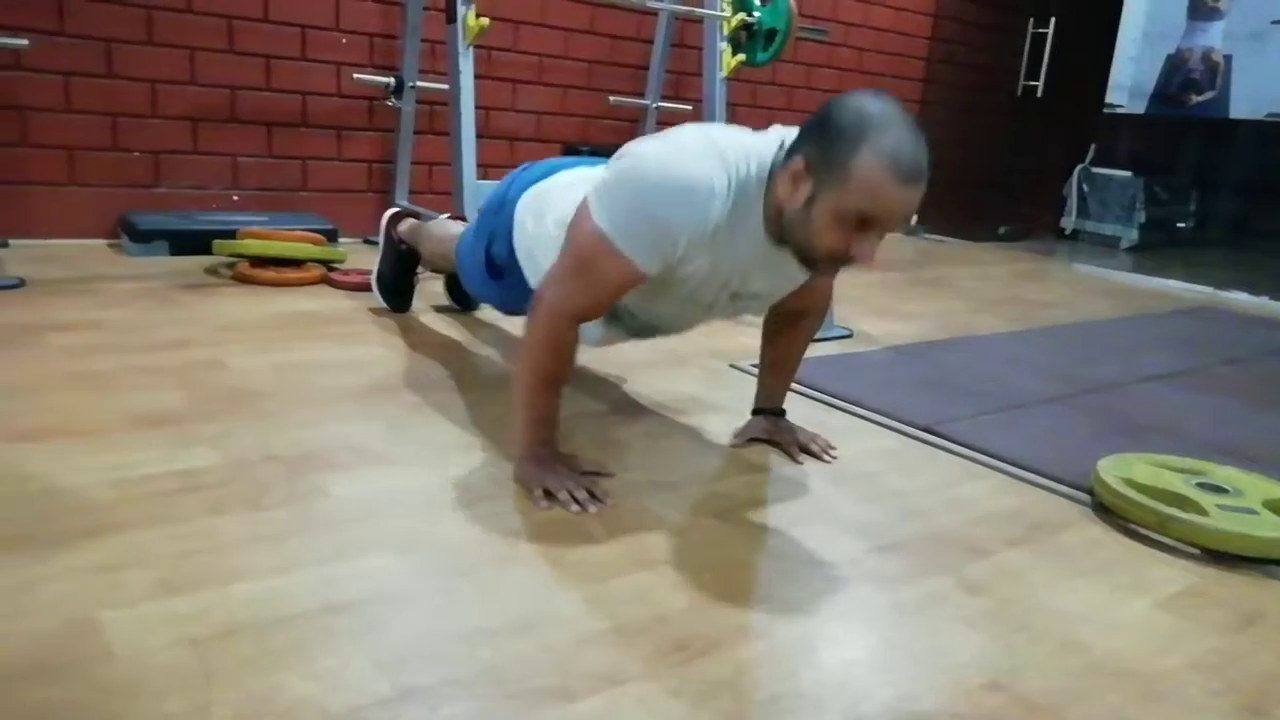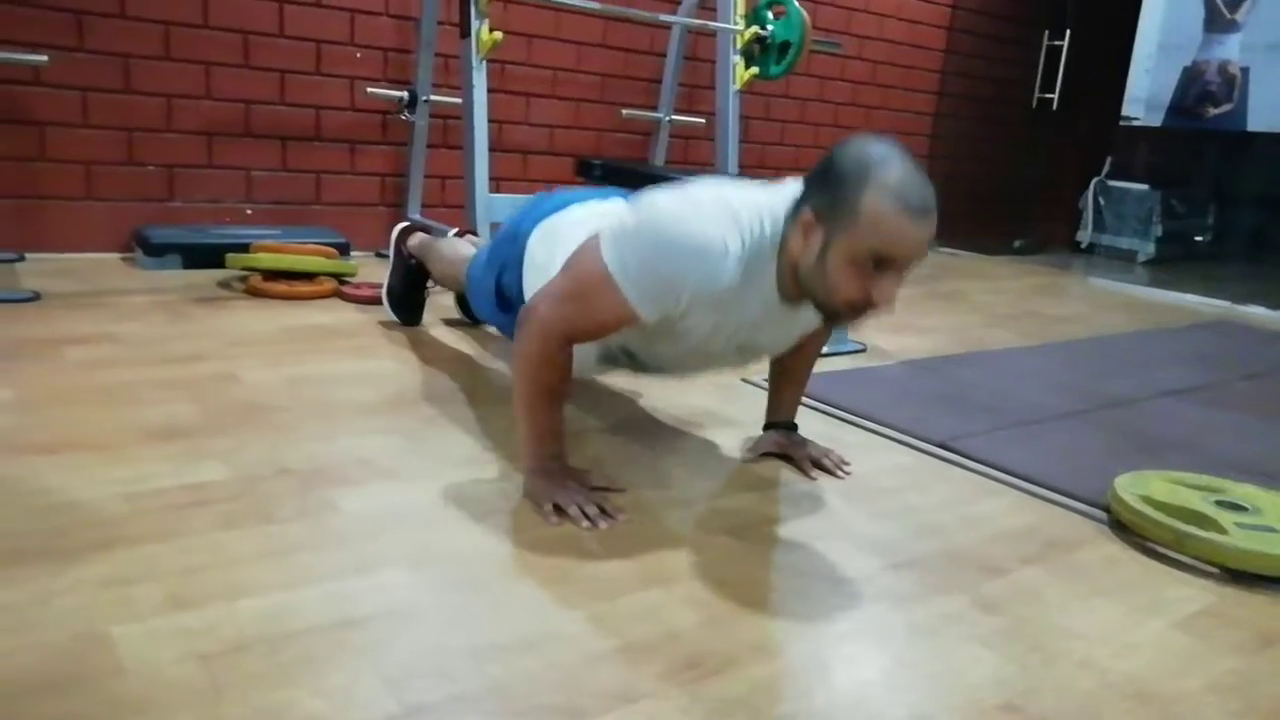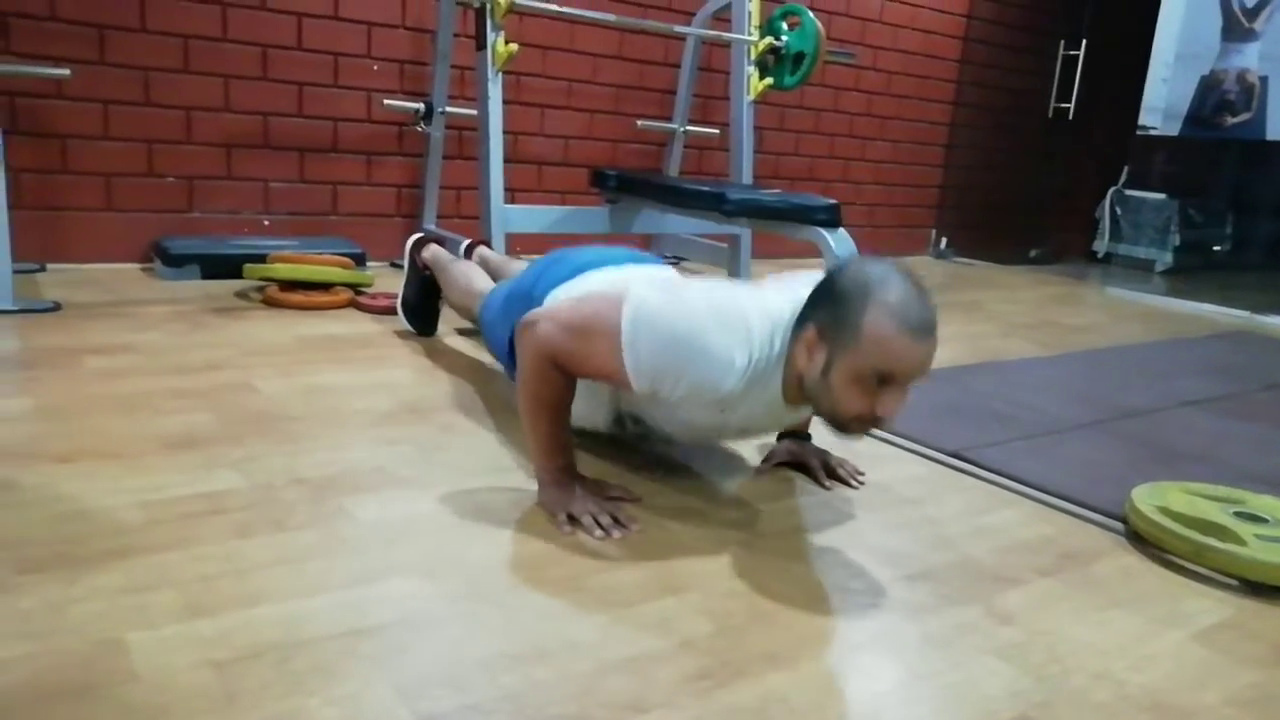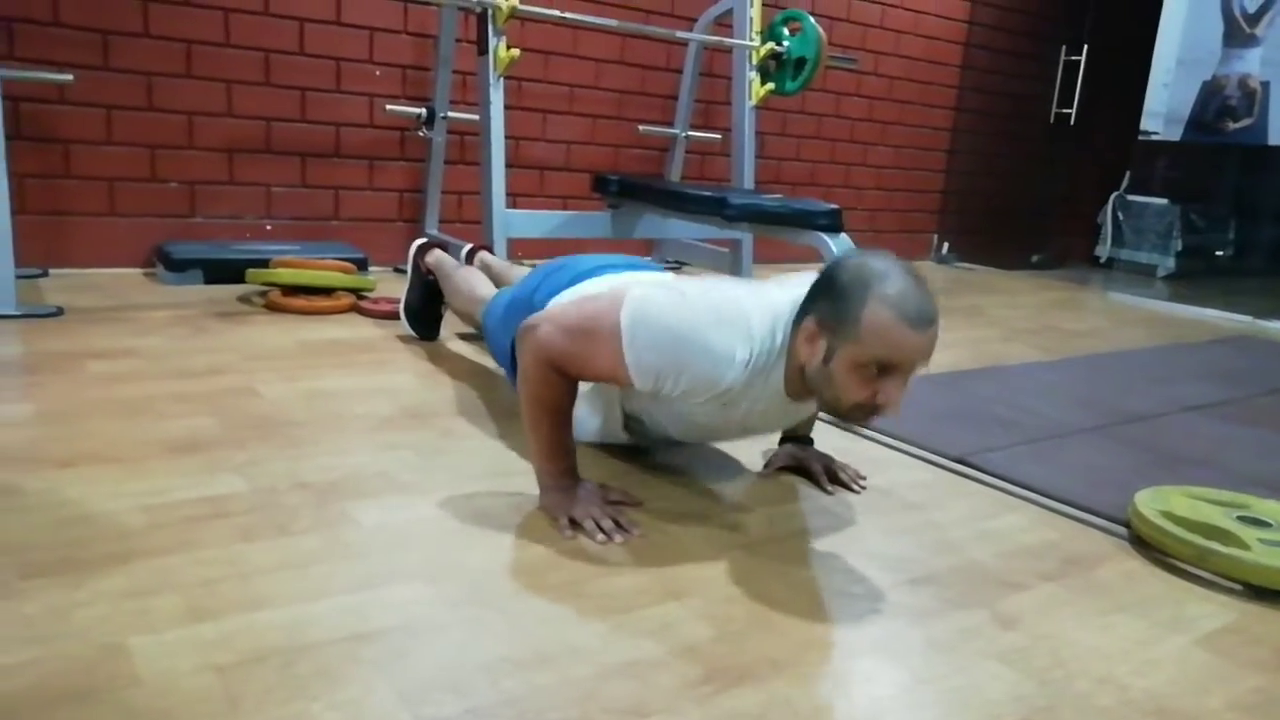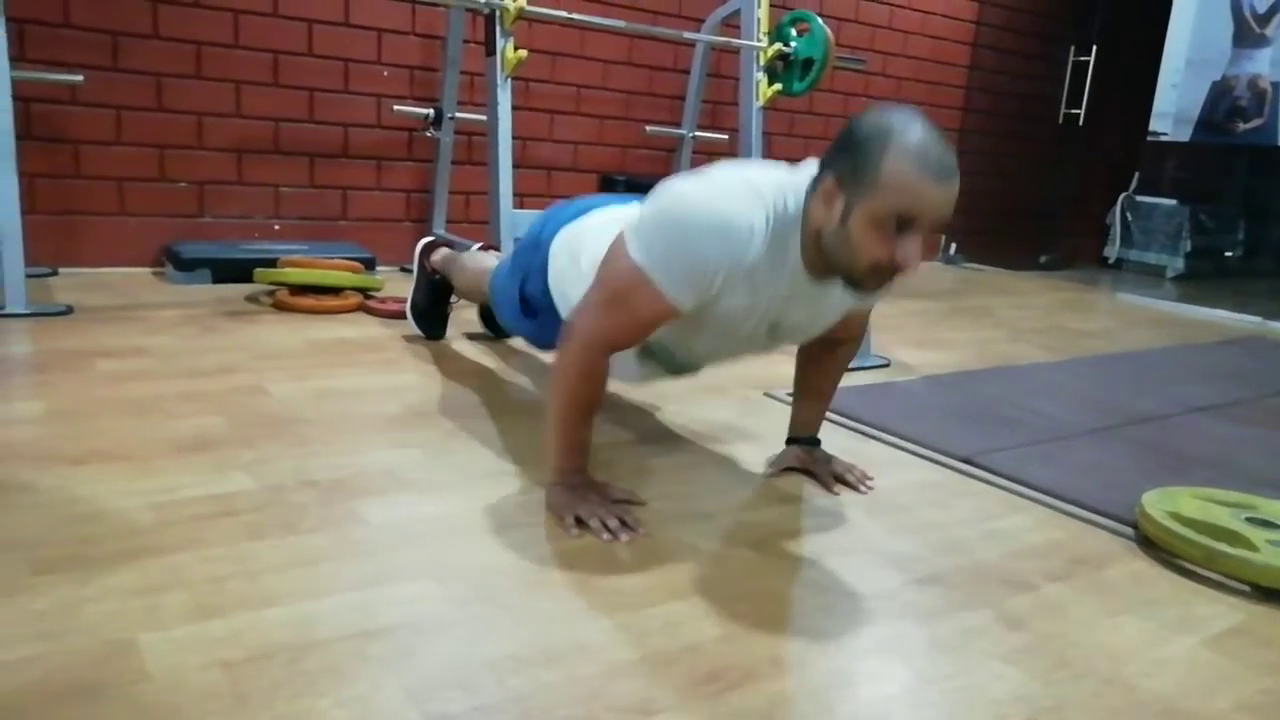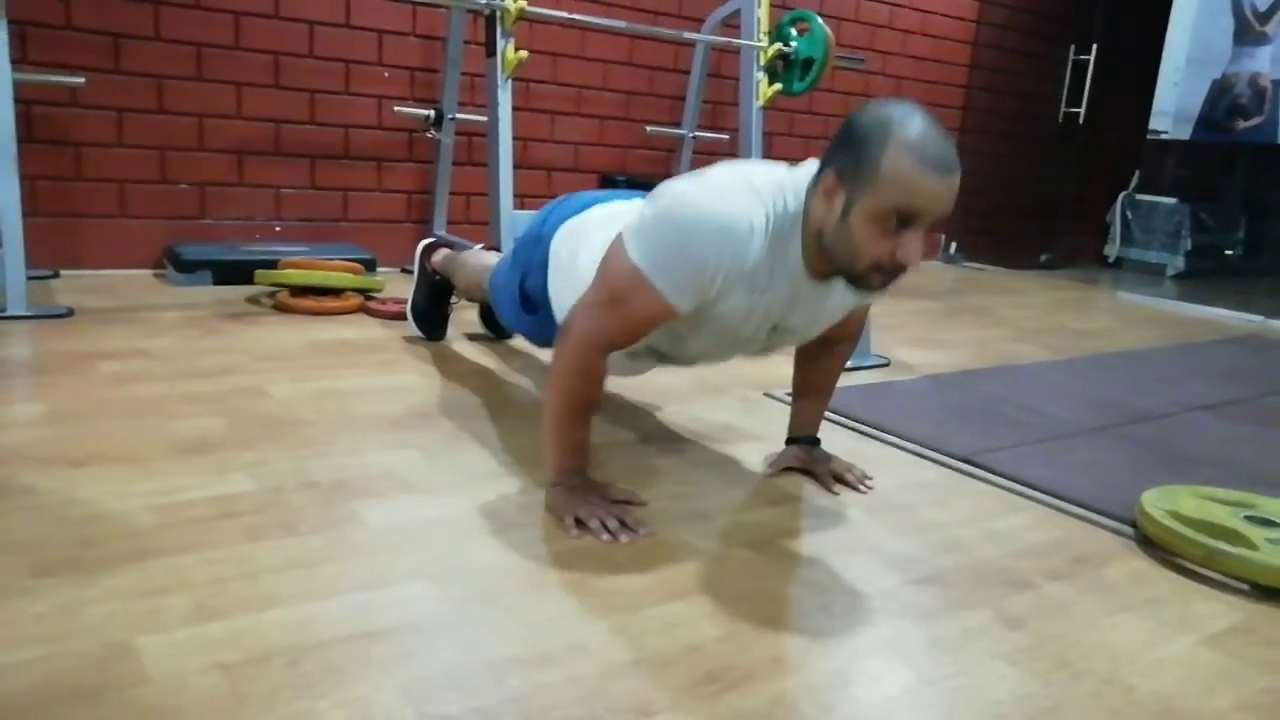
dt=0.3s
person 1, frame 1
left shoulder: (830, 209)
right shoulder: (680, 188)
left elbow: (798, 310)
right elbow: (557, 310)
left wrist: (769, 412)
right wrist: (535, 452)
left hip: (611, 217)
right hip: (536, 213)
right knee: (466, 261)
left ankle: (453, 225)
right ankle: (406, 232)
person 1, frame 2
left shoulder: (835, 256)
right shoulder: (696, 246)
left elbow: (806, 327)
right elbow: (544, 325)
left wrist: (781, 426)
right wrist: (543, 468)
left hip: (619, 234)
right hip: (546, 241)
right knee: (477, 283)
left ankle: (468, 240)
right ankle: (416, 247)
person 1, frame 3
left shoulder: (837, 323)
right shoulder: (717, 353)
right elbow: (540, 335)
left wrist: (793, 434)
right wrist: (556, 479)
left hip: (641, 280)
right hip: (558, 304)
right knee: (491, 304)
left ankle: (478, 252)
right ankle: (432, 256)
person 1, frame 4
left shoulder: (836, 320)
right shoulder: (714, 347)
right elbow: (540, 340)
left wrist: (796, 436)
right wrist: (558, 484)
left hip: (641, 285)
right hip: (557, 309)
right knee: (492, 310)
left ankle: (483, 258)
right ankle: (433, 261)
person 1, frame 5
left shoulder: (866, 242)
right shoulder: (717, 224)
left elbow: (834, 341)
right elbow: (587, 338)
left wrist: (803, 442)
right wrist: (567, 482)
left hip: (648, 258)
right hip: (569, 252)
right knee: (503, 300)
left ankle: (483, 252)
right ankle: (442, 263)
person 1, frame 6
left shoulder: (865, 243)
right shoulder: (717, 228)
left elbow: (832, 337)
right elbow: (585, 338)
left wrist: (803, 440)
right wrist: (566, 480)
left hip: (645, 243)
right hip: (569, 245)
right knee: (501, 292)
left ankle: (483, 254)
right ankle: (441, 262)
